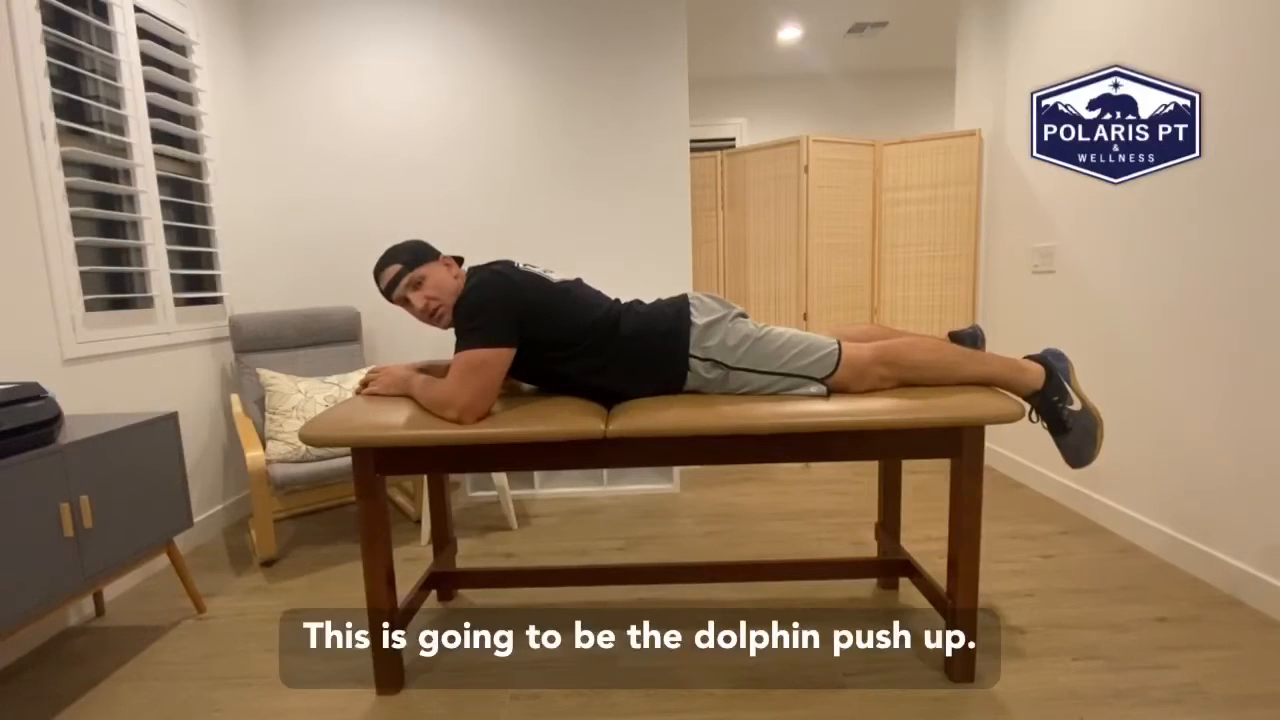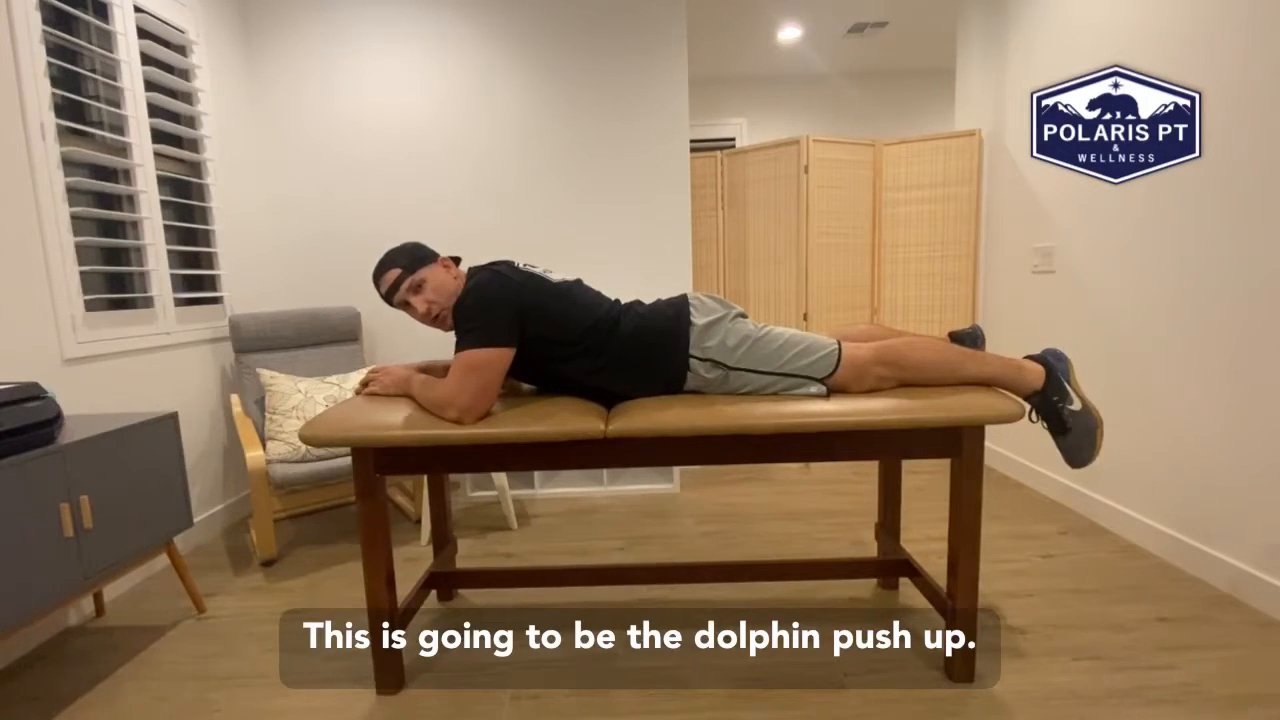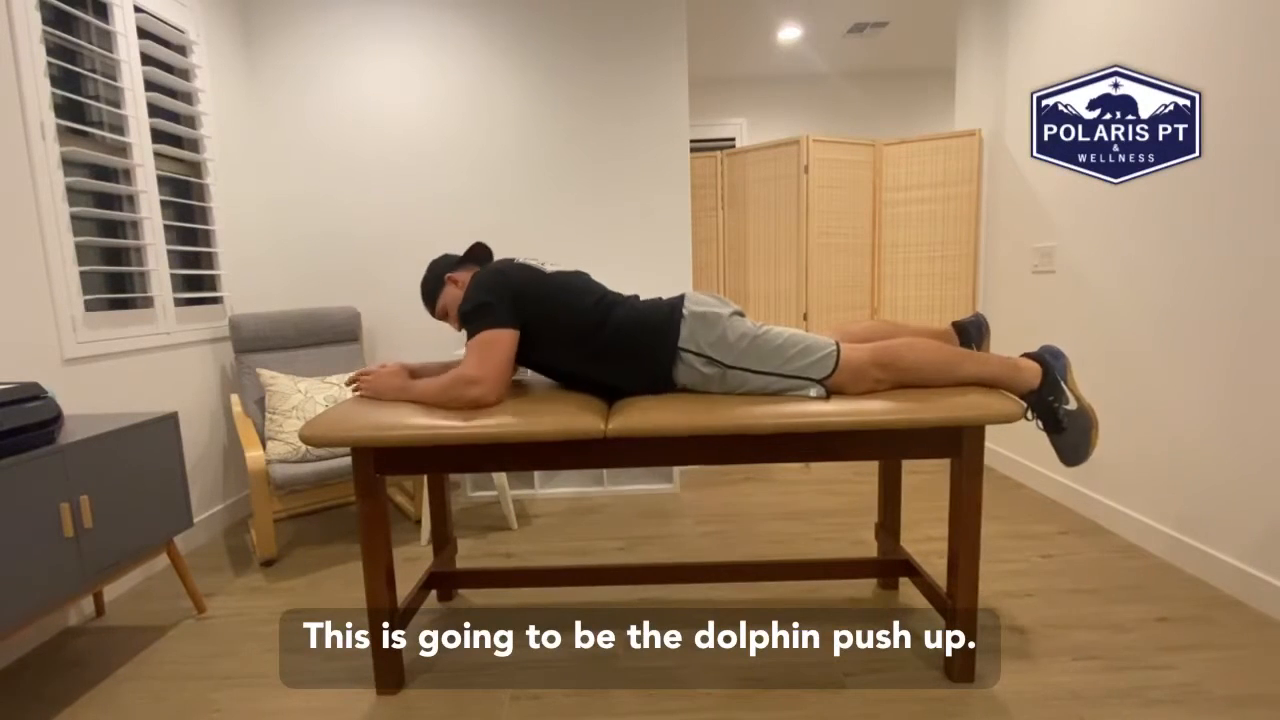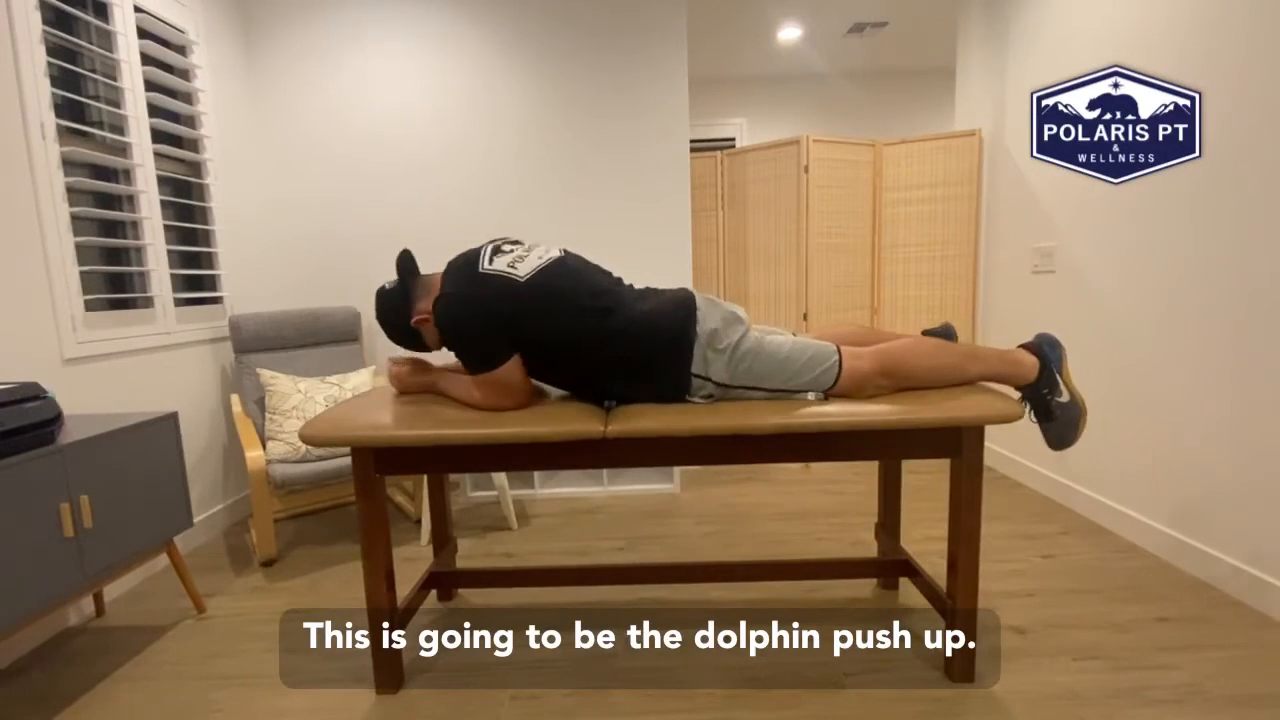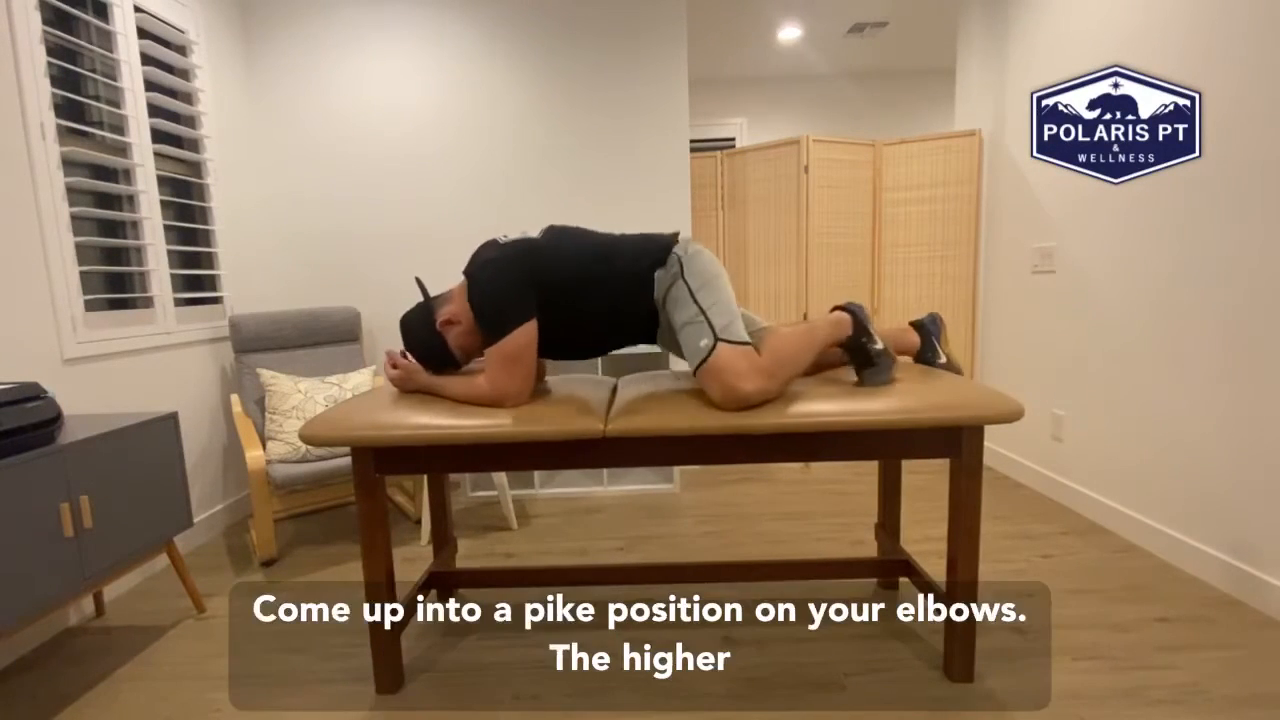
dt=1s
person 1, frame 1
left shoulder: (486, 291)
right shoulder: (497, 294)
left elbow: (467, 403)
right elbow: (490, 368)
left wrist: (408, 379)
right wrist: (422, 369)
left hip: (694, 345)
right hip: (681, 337)
left knee: (865, 366)
right knee: (838, 345)
left ankle: (1034, 373)
right ankle: (958, 340)
person 1, frame 2
left shoulder: (486, 291)
right shoulder: (498, 293)
left elbow: (467, 404)
right elbow: (488, 367)
left wrist: (410, 379)
right wrist: (418, 367)
left hip: (695, 344)
right hip: (682, 337)
left knee: (864, 366)
right knee: (835, 344)
left ankle: (1034, 373)
right ankle: (955, 339)
person 1, frame 3
left shoulder: (492, 284)
right shoulder: (520, 284)
left elbow: (484, 387)
right elbow: (498, 364)
left wrist: (407, 387)
right wrist: (420, 369)
left hip: (690, 344)
right hip: (684, 335)
left knee: (861, 368)
right knee: (839, 343)
left ankle: (1031, 373)
right ankle: (958, 335)
person 1, frame 4
left shoulder: (460, 307)
right shoulder: (483, 260)
left elbow: (511, 394)
left wrist: (428, 379)
right wrist: (447, 370)
left hip: (696, 362)
right hip: (686, 317)
left knee: (865, 373)
right knee: (815, 345)
left ankle: (1029, 364)
right ankle: (927, 339)
person 1, frame 5
left shoulder: (493, 281)
right shoulder: (500, 276)
left elbow: (510, 389)
right elbow: (527, 370)
left wrist: (427, 382)
right wrist: (436, 373)
left hip: (676, 270)
right hip: (666, 288)
left knee: (742, 385)
right knee: (787, 357)
left ankle: (842, 324)
right ankle: (915, 338)
